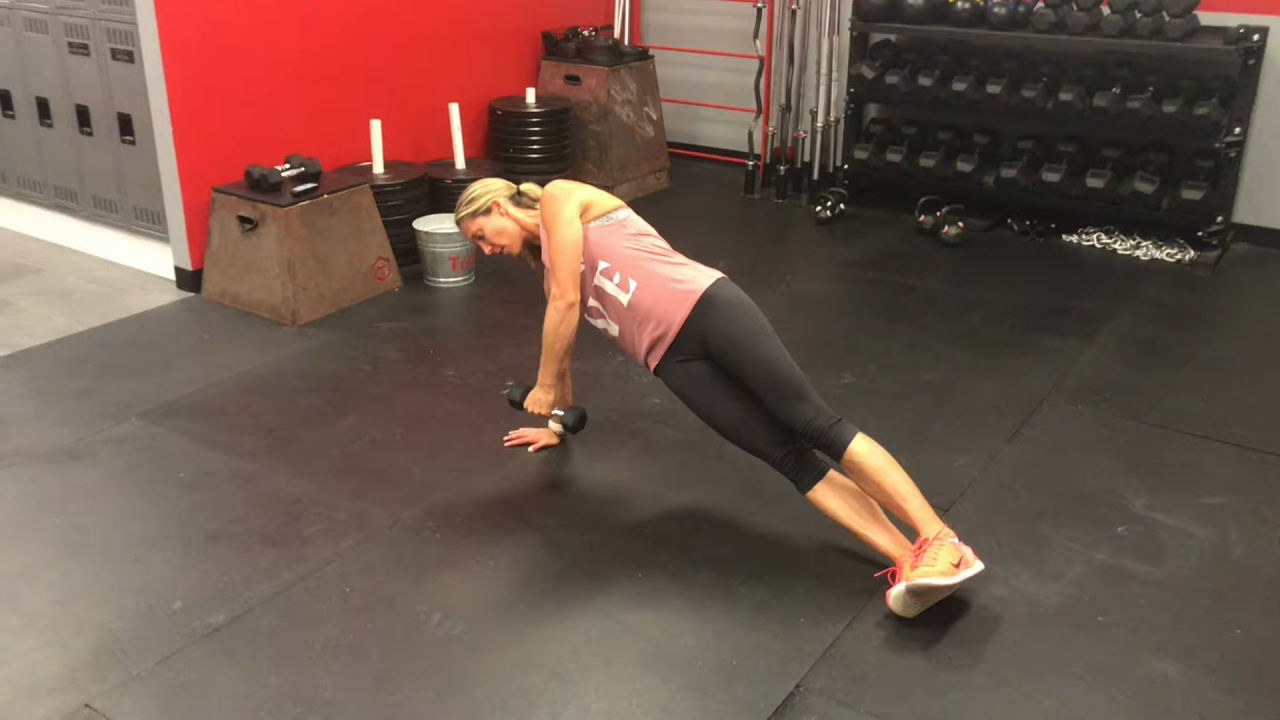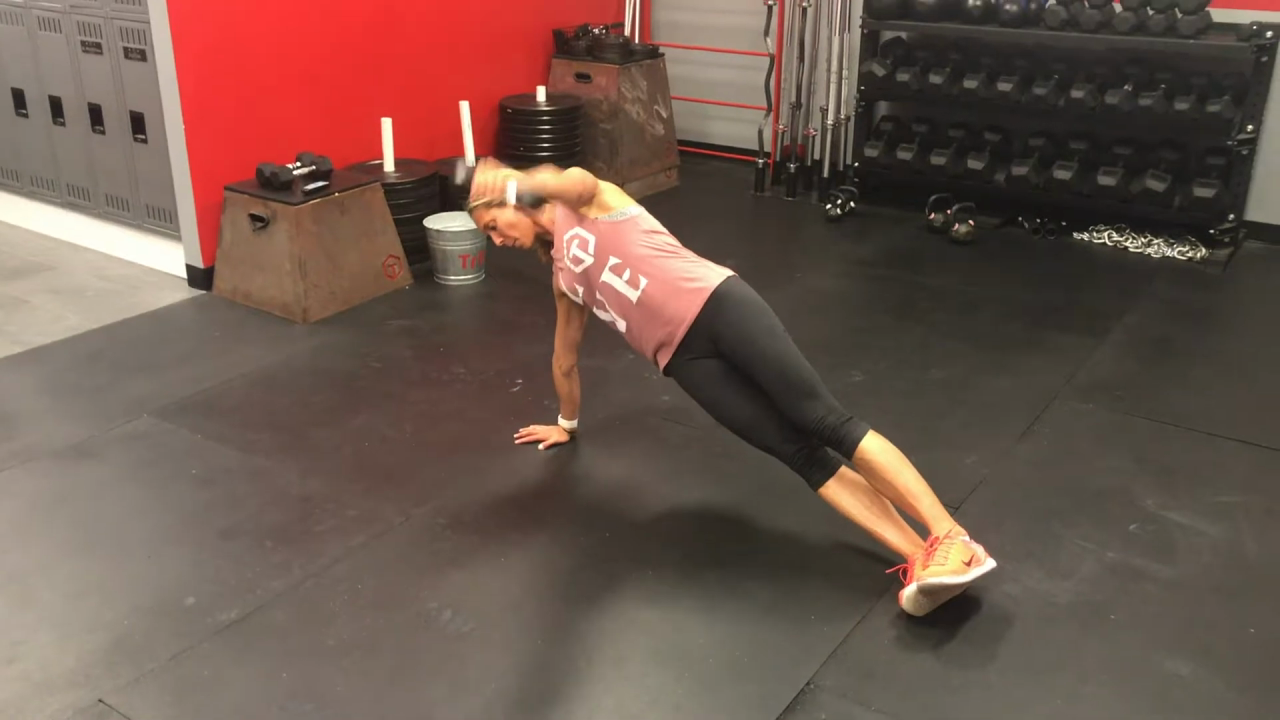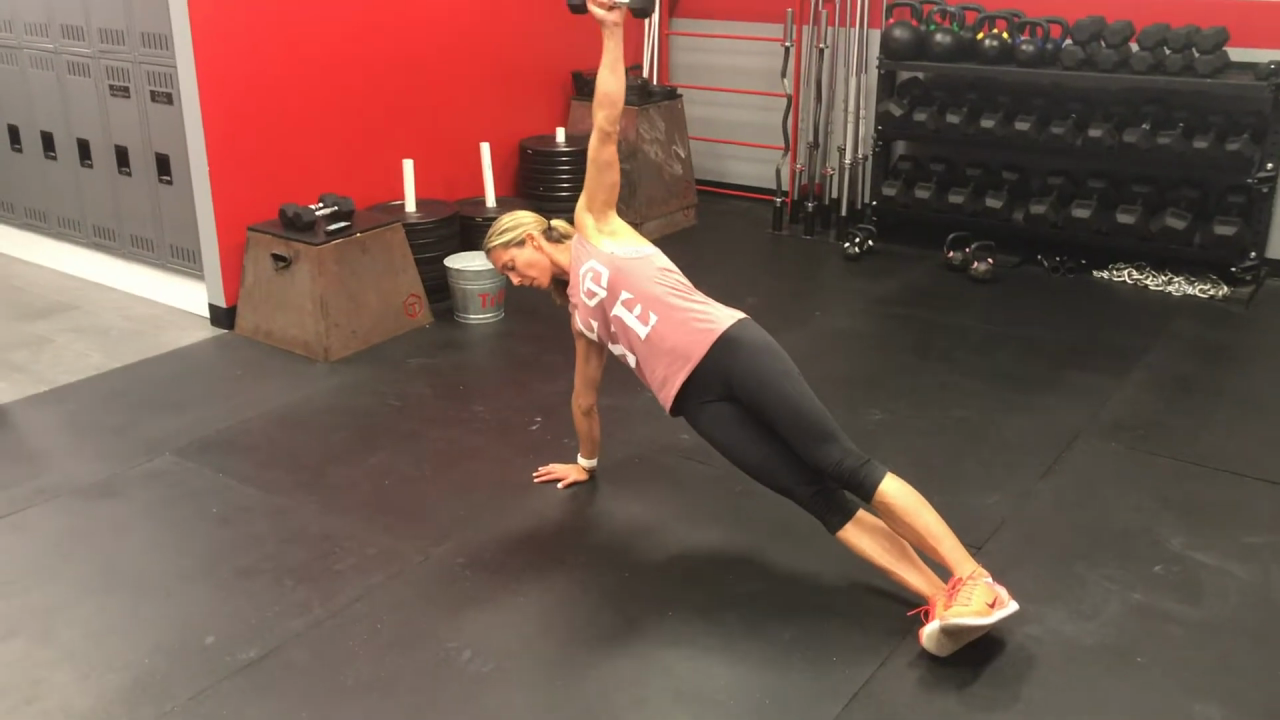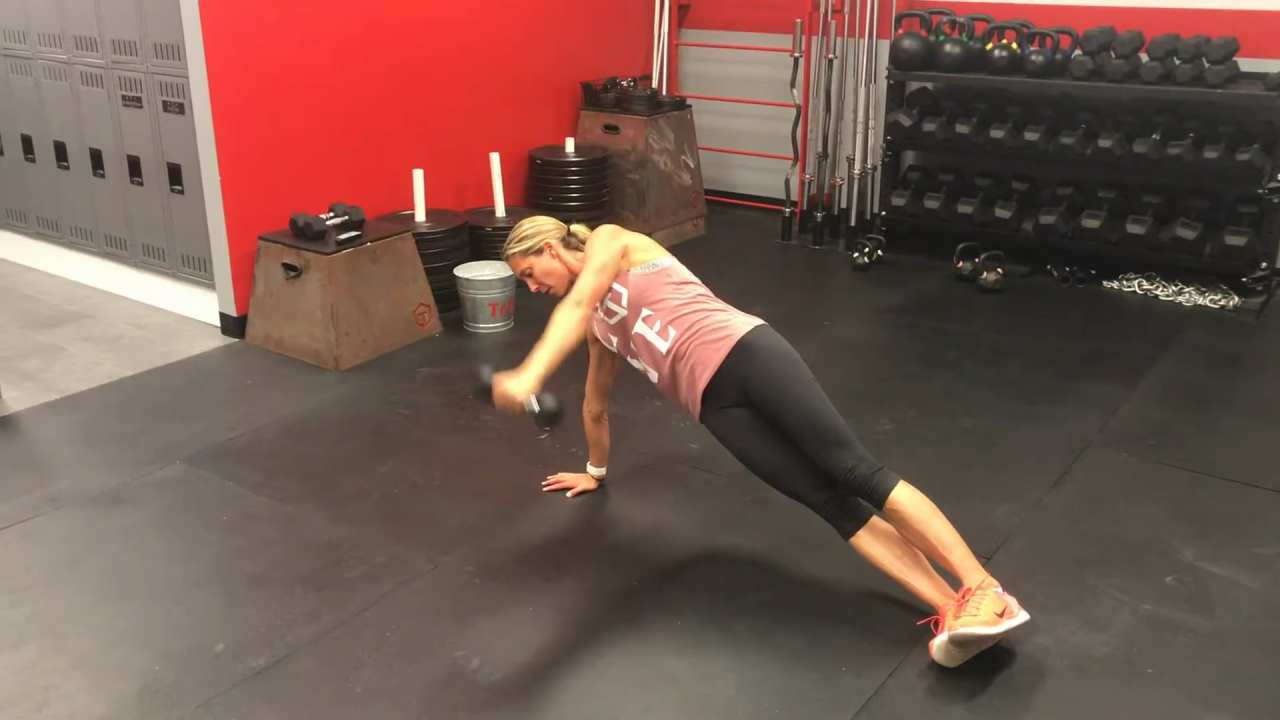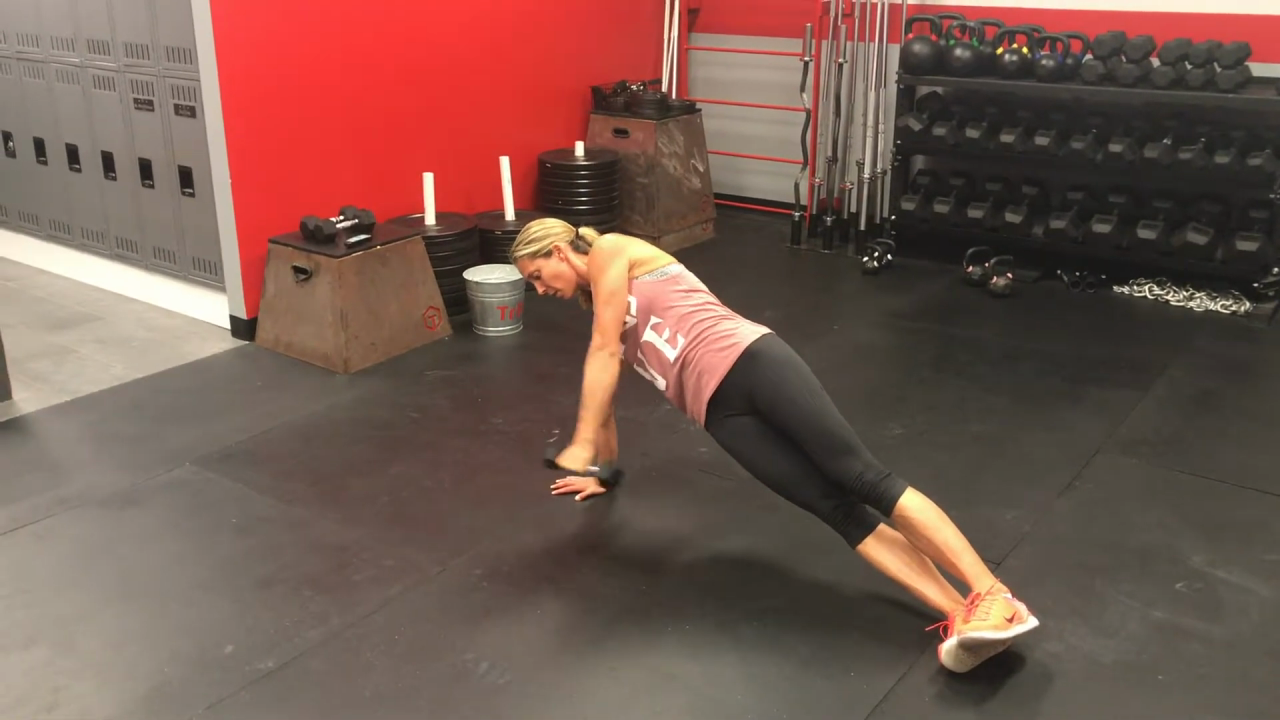
dt=1s
person 1, frame 1
left shoulder: (560, 198)
right shoulder: (550, 267)
left elbow: (567, 301)
right elbow: (561, 354)
left wrist: (541, 387)
right wrist: (556, 421)
left hip: (707, 305)
right hip: (674, 355)
left knee: (815, 423)
right knee: (790, 456)
left ankle: (940, 541)
right ankle: (907, 560)
person 1, frame 2
left shoulder: (580, 194)
right shoulder: (561, 270)
left elbow: (565, 186)
right elbow: (566, 357)
left wrist: (510, 183)
right wrist: (566, 424)
left hip: (717, 303)
right hip: (684, 353)
left knee: (827, 422)
right knee: (801, 453)
left ankle: (950, 539)
right ankle: (918, 558)
person 1, frame 3
left shoulder: (593, 226)
right shoulder: (579, 312)
left elbow: (606, 129)
right elbow: (585, 395)
right wrist: (585, 463)
left hip: (729, 346)
right hip: (697, 399)
left knee: (843, 465)
right knee: (817, 497)
left ankle: (973, 582)
right ankle: (941, 601)
person 1, frame 4
left shoulder: (612, 244)
right shoulder: (598, 326)
left elbow: (575, 304)
right elbow: (595, 402)
left wrist: (528, 375)
right wrist: (595, 471)
left hip: (744, 351)
right hip: (716, 400)
left knee: (857, 472)
right knee: (831, 502)
left ankle: (983, 591)
right ankle: (951, 609)
person 1, frame 5
left shoulder: (611, 251)
right shoulder: (601, 316)
left elbow: (605, 353)
right elbow: (600, 397)
left wrist: (582, 443)
right wrist: (600, 470)
left hip: (752, 360)
right hip: (720, 408)
left knee: (864, 479)
right knee: (838, 509)
left ankle: (992, 596)
right ankle: (959, 615)
